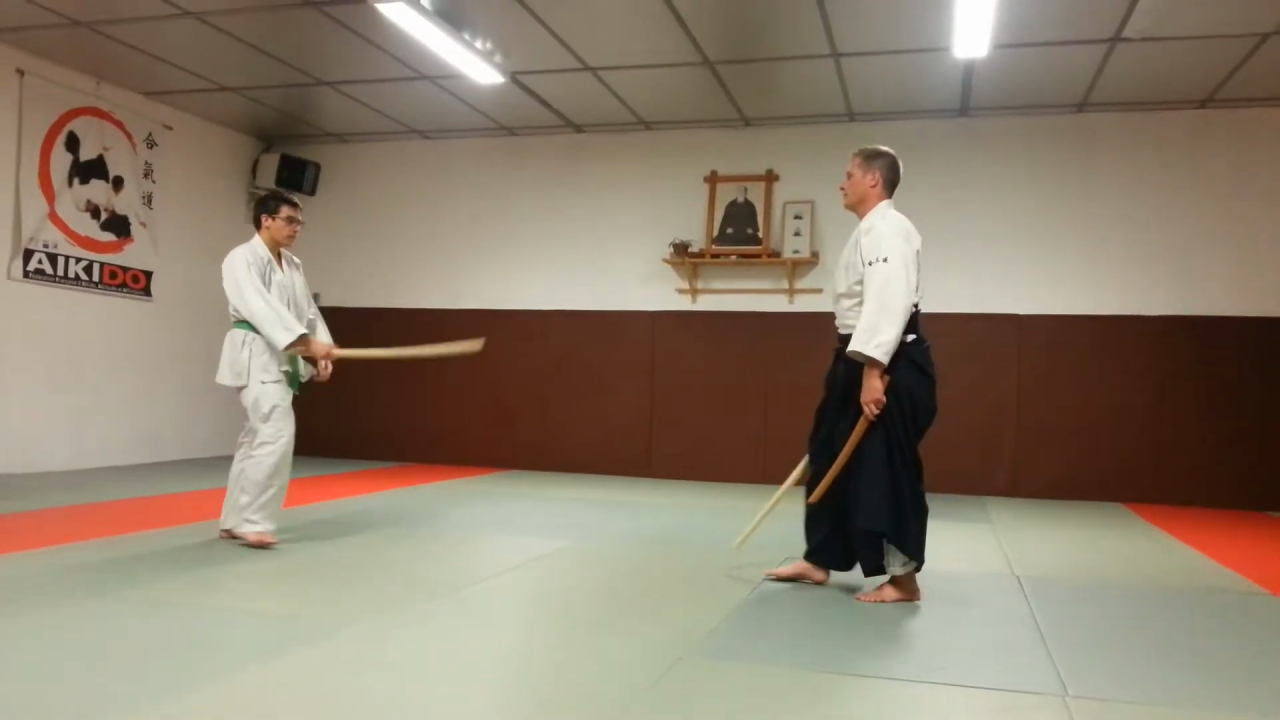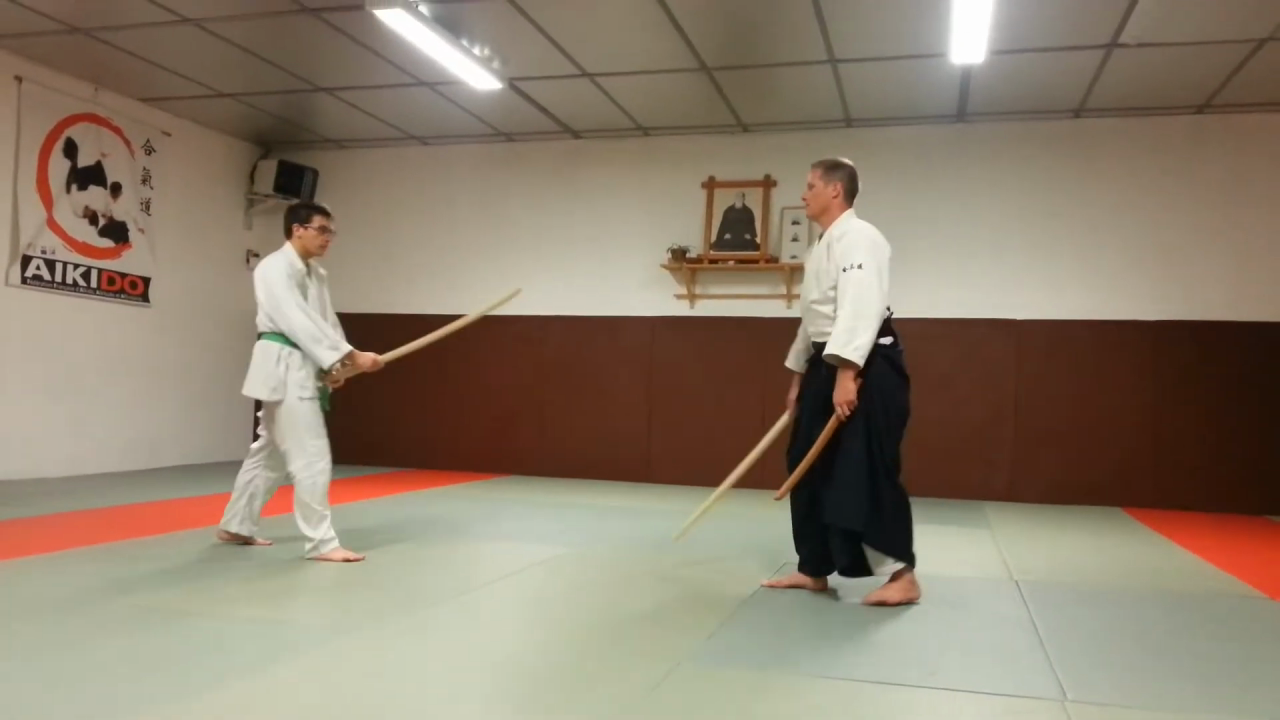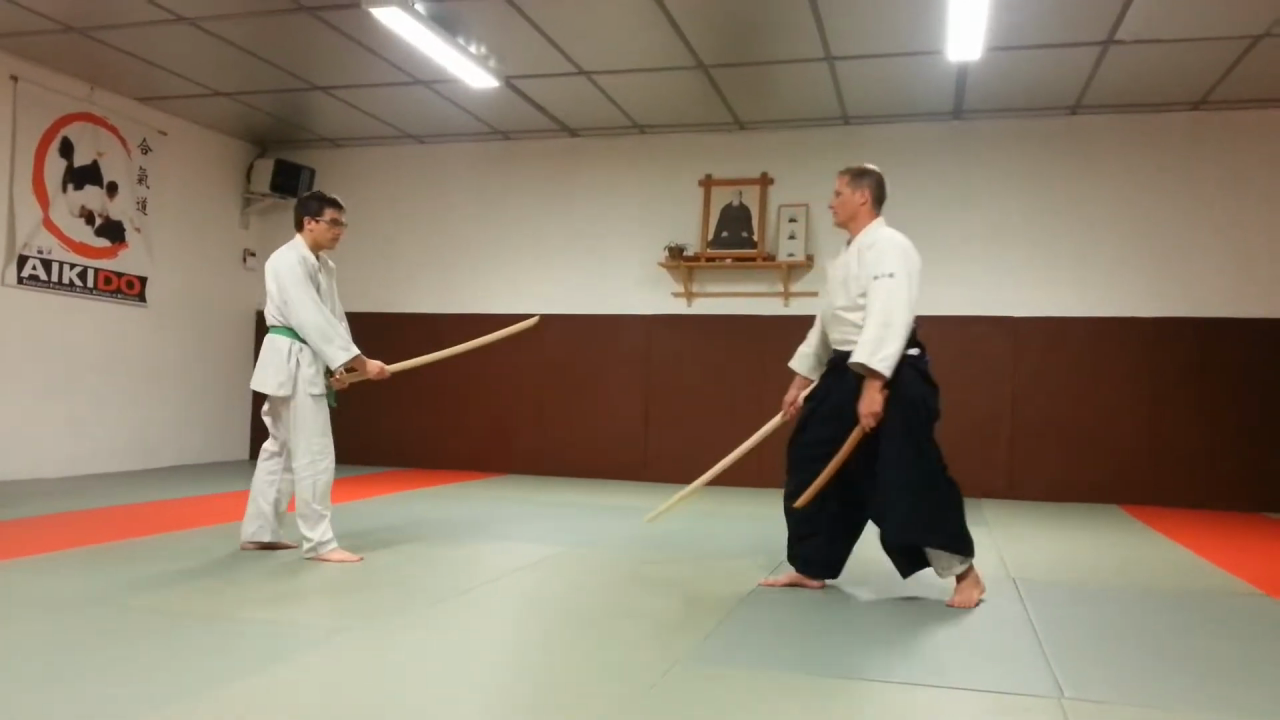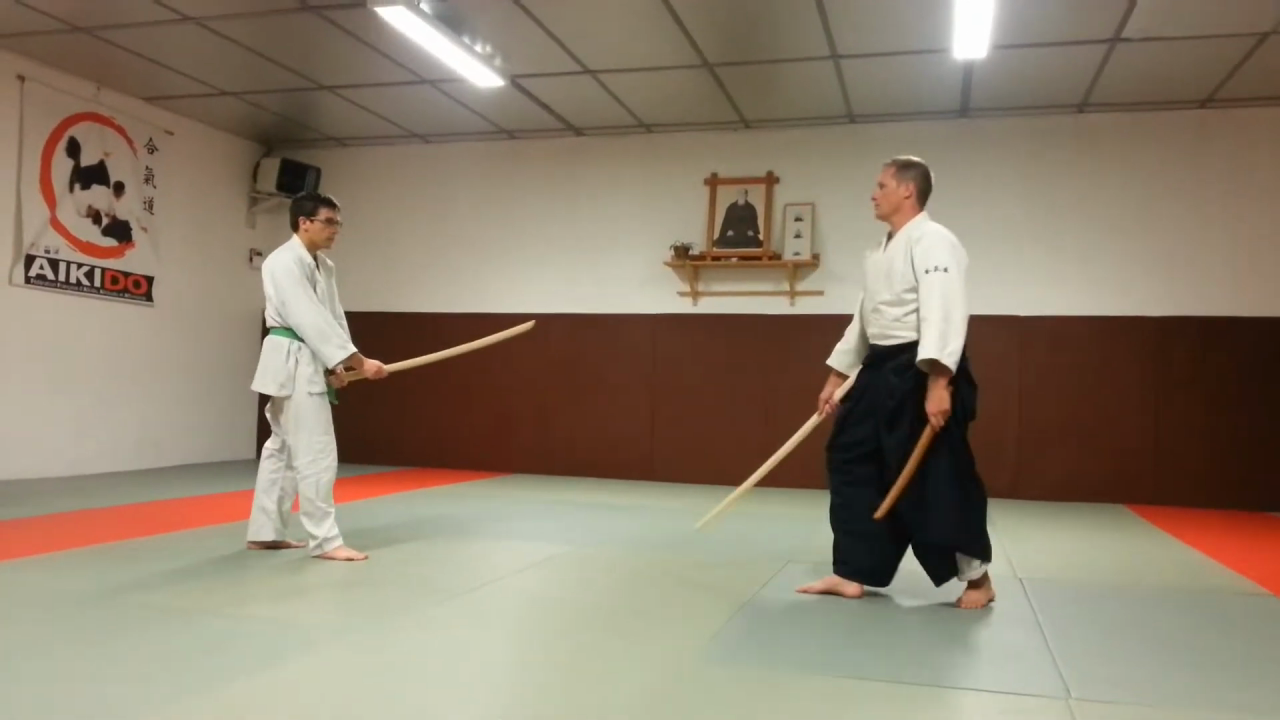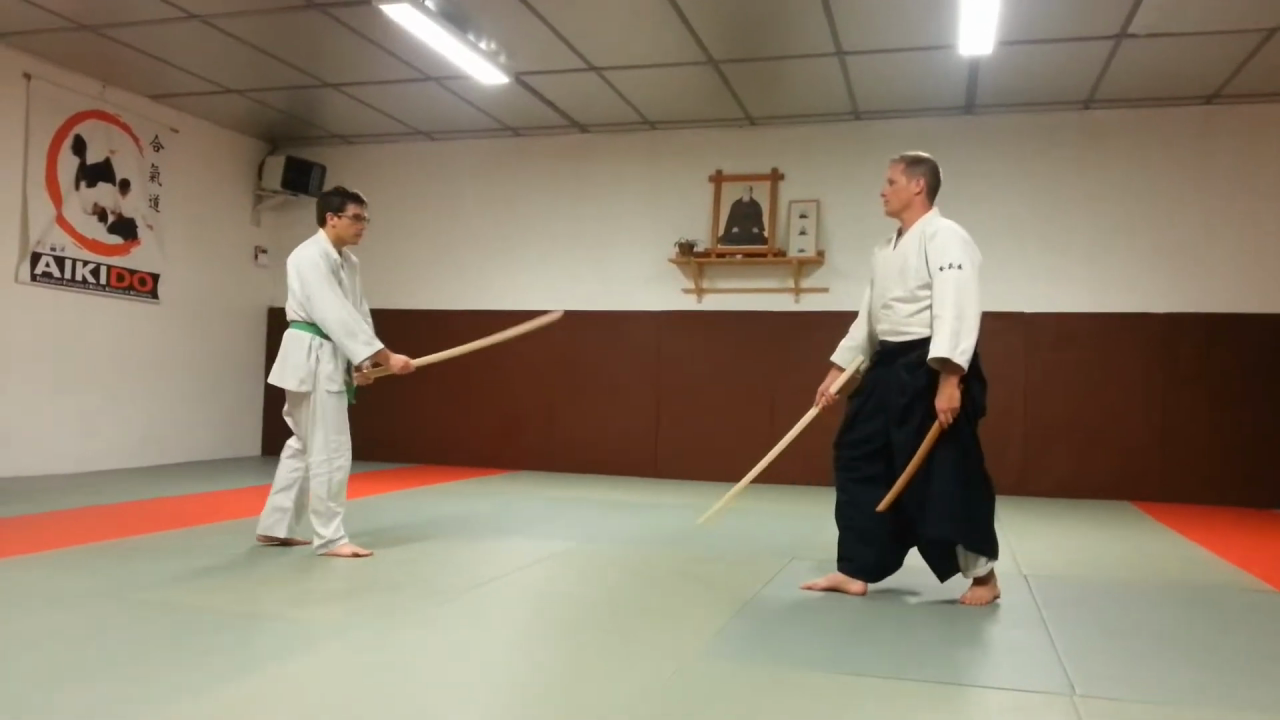
dt=0.4s
person 1, frame 1
left shoulder: (888, 229)
right shoulder: (868, 232)
left elbow: (889, 305)
left wrist: (874, 372)
left hip: (888, 366)
right hip: (860, 362)
left knee: (887, 470)
right knee: (832, 461)
left ankle: (904, 579)
right ankle: (820, 561)
person 1, frame 2
left shoulder: (857, 237)
right shoulder: (826, 245)
left elbow: (862, 308)
left wrist: (848, 374)
right wrist: (801, 377)
left hip: (866, 368)
right hip: (829, 367)
left knee: (864, 471)
right knee: (813, 469)
left ankle: (903, 575)
right ankle: (814, 569)
person 1, frame 3
left shoulder: (888, 246)
right shoulder: (844, 257)
left elbow: (889, 319)
right elbow: (825, 324)
left wrist: (874, 385)
right wrist: (800, 381)
left hip: (891, 376)
right hip: (845, 375)
left knee: (910, 478)
right knee: (810, 461)
left ankle: (965, 573)
right ankle: (809, 568)
person 1, frame 4
left shoulder: (933, 240)
right shoulder: (881, 252)
left elbow: (944, 315)
right elbow: (863, 320)
left wrist: (939, 382)
right wrist: (836, 377)
left hip: (922, 374)
right hip: (882, 373)
left knee: (939, 478)
right knee: (851, 464)
left ankle: (977, 578)
right ankle: (852, 573)
person 1, frame 5
left shoulder: (945, 237)
right shoulder: (887, 249)
left elbow: (956, 311)
right elbow: (868, 316)
left wrist: (949, 380)
right wrist: (835, 372)
left hip: (931, 371)
right hip: (890, 371)
left knee: (948, 474)
right knee: (859, 462)
left ankle: (983, 575)
right ankle: (855, 571)
person 2, frame 1
left shoulder: (292, 264)
right shoulder: (242, 259)
left elbow: (307, 310)
right elbow: (261, 309)
left wrist: (320, 349)
right wrist: (307, 342)
left hip: (281, 358)
right hip: (255, 355)
left knee: (256, 440)
right knee: (276, 435)
left ankle: (234, 520)
right ankle: (251, 520)
person 2, frame 2
left shoulder: (315, 273)
right shoulder: (276, 269)
left elbow: (327, 321)
right elbow: (301, 324)
left wrist: (333, 366)
right wrist: (351, 357)
left hip: (302, 368)
right hip: (284, 367)
left knee: (269, 452)
right knee: (311, 455)
left ankle: (236, 525)
right ankle: (321, 542)
person 2, frame 3
left shoulder: (323, 265)
right shoulder: (288, 261)
left elbow: (334, 318)
right elbow: (313, 321)
left wrist: (336, 368)
right wrist: (361, 362)
left hip: (305, 364)
right hip: (292, 363)
left knee: (280, 450)
right knee: (313, 454)
left ankle: (258, 532)
right ankle: (319, 542)
person 2, frame 4
left shoulder: (323, 265)
right shoulder: (284, 262)
left elbow: (334, 317)
right elbow: (310, 320)
left wrist: (335, 366)
right wrist: (357, 360)
left hip: (309, 364)
right hip: (293, 362)
left knee: (282, 448)
right knee: (316, 451)
left ankle: (265, 531)
right ankle: (325, 540)
person 2, frame 5
left shoulder: (347, 262)
right shoulder: (310, 257)
left elbow: (357, 312)
right elbow: (335, 316)
left wrist: (362, 362)
right wrist: (384, 356)
left hip: (329, 358)
right hip: (312, 357)
left knee: (304, 447)
right knee: (330, 450)
left ankle: (276, 525)
right ankle: (328, 537)
